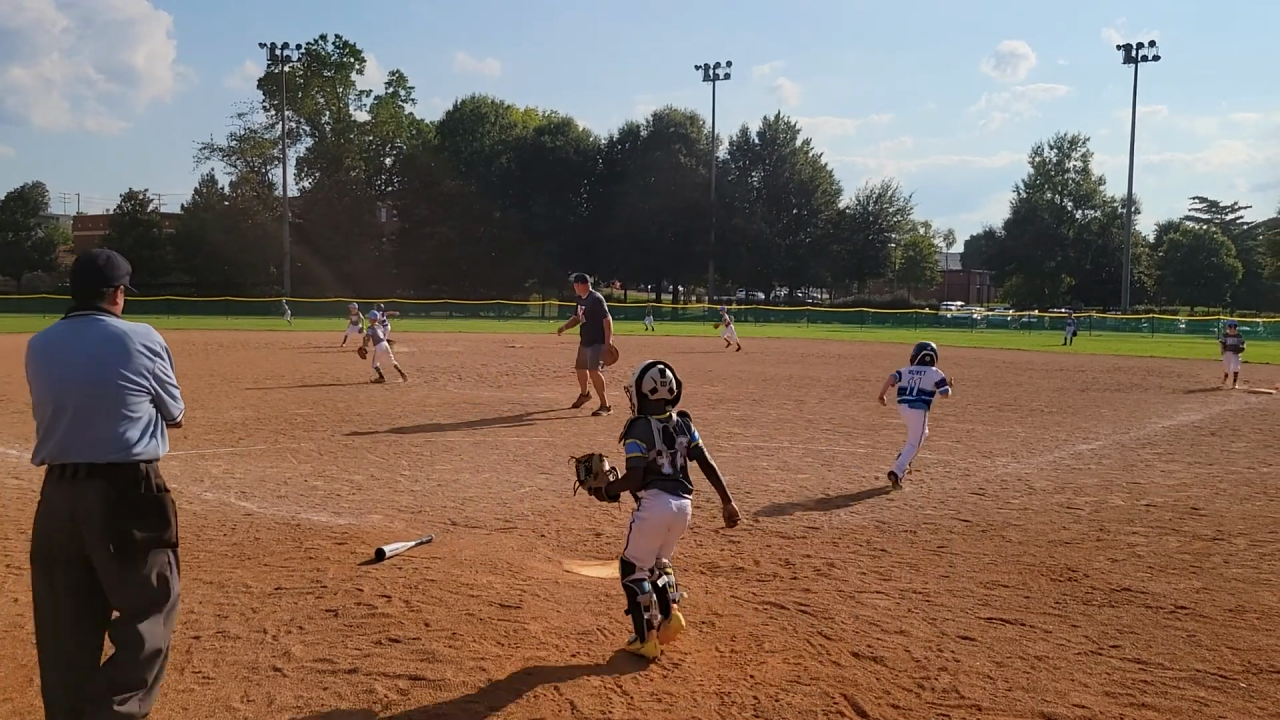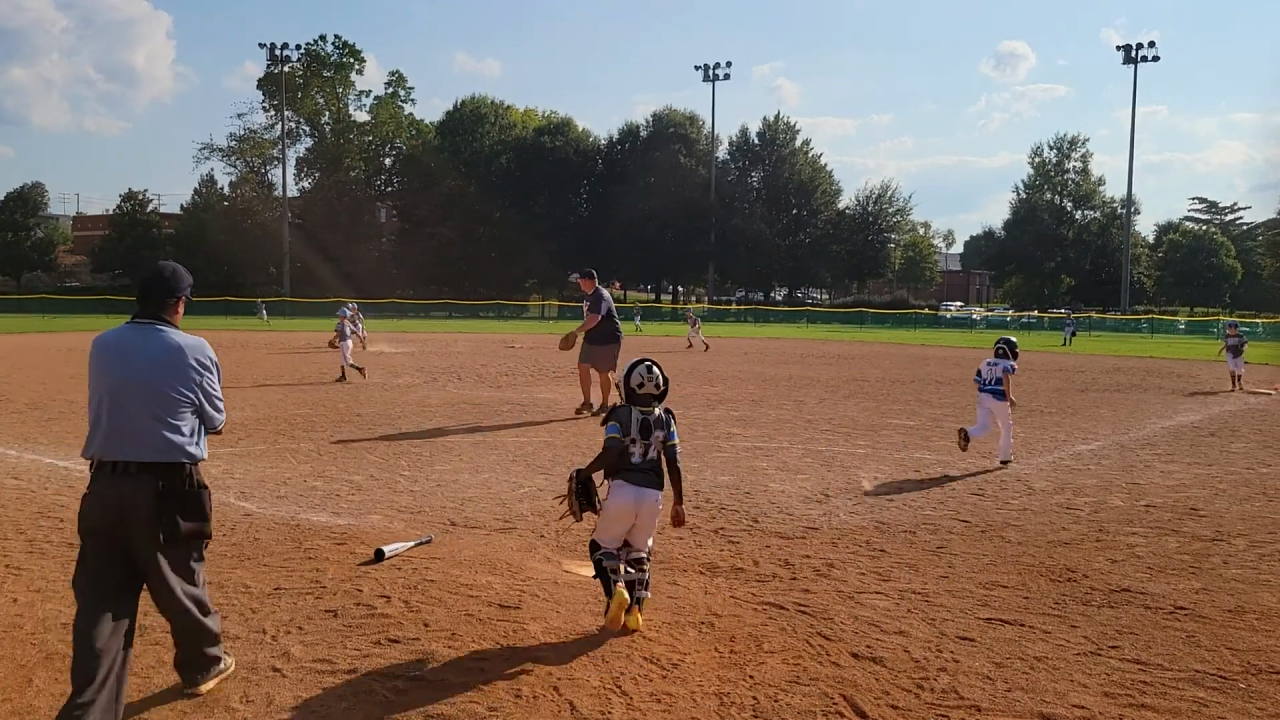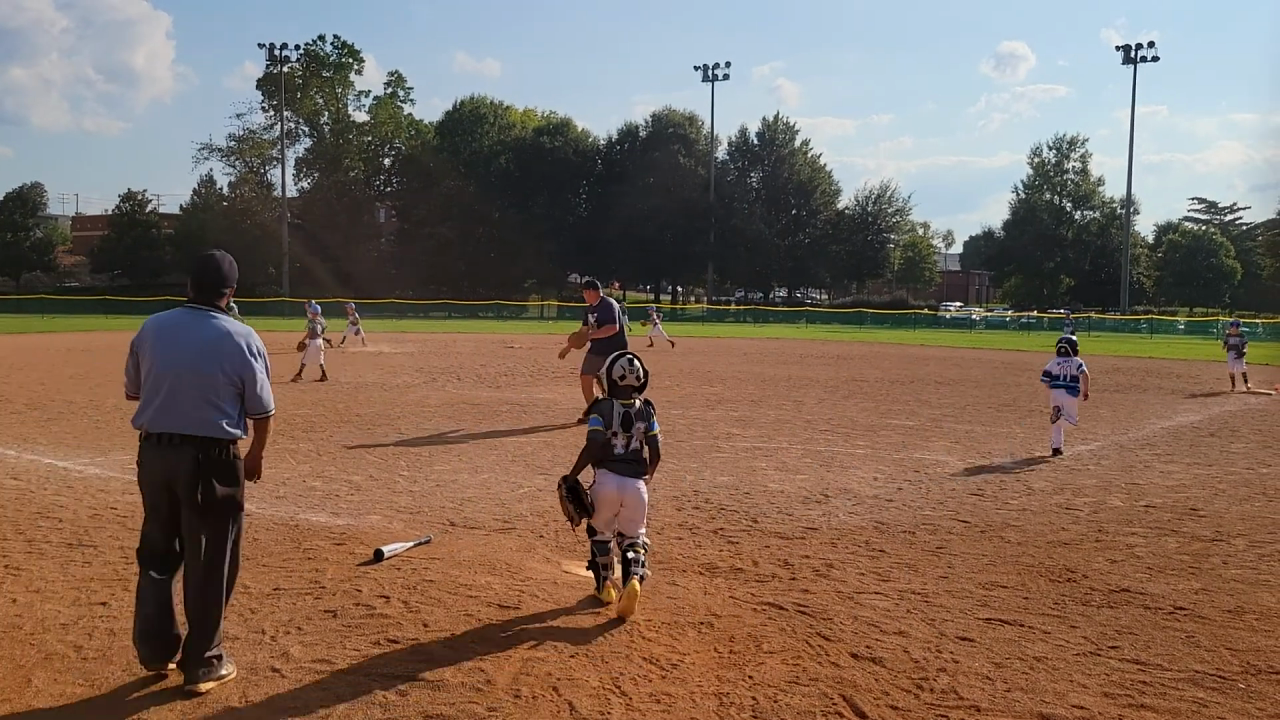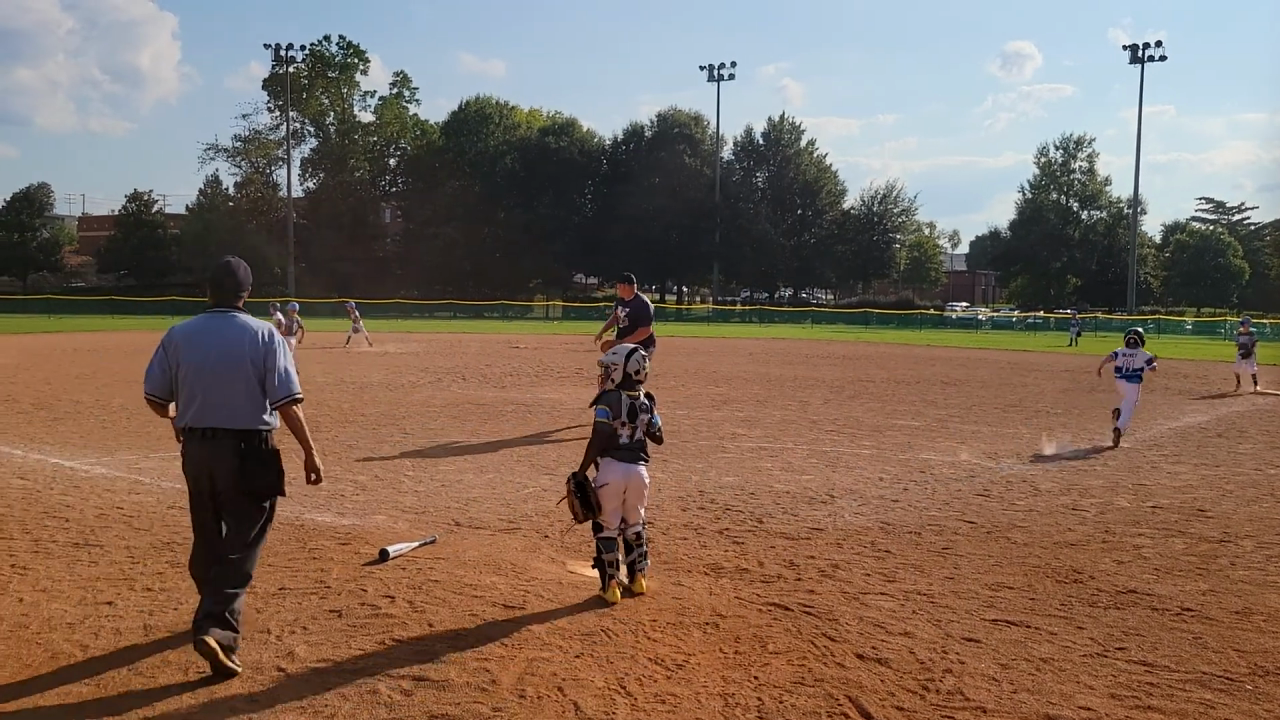
dt=0.3s
person 1, frame 1
left shoulder: (39, 347)
right shoulder: (142, 339)
right elbow: (174, 416)
left hip: (58, 494)
right hip: (127, 492)
left knee: (65, 621)
right knee: (149, 610)
person 1, frame 2
left shoulder: (101, 346)
right shoulder: (193, 351)
right elbow: (216, 422)
left hip: (106, 485)
right hip: (169, 488)
left knee: (102, 602)
right knee: (181, 585)
right ankle: (201, 664)
person 1, frame 3
left shoulder: (152, 328)
right shoulder: (241, 338)
left elbow: (134, 391)
right elbow: (260, 413)
right wrist: (255, 455)
left hip: (155, 454)
right hip: (210, 460)
left knee: (158, 554)
right knee: (209, 563)
left ankle: (156, 644)
right ankle: (201, 662)
person 1, frame 4
left shoulder: (179, 334)
right shoulder: (263, 333)
left elbow: (154, 399)
right elbow: (287, 402)
right wrist: (309, 451)
left hip: (196, 449)
right hip: (247, 449)
left knee: (208, 538)
right knee: (240, 545)
left ankle: (214, 616)
right ankle: (216, 627)
person 2, frame 1
left shoulder: (638, 427)
right shoulder: (683, 423)
left elbow: (635, 475)
right elbow: (706, 463)
left wrist: (611, 489)
right wrist: (727, 501)
left hip: (654, 504)
right hip: (683, 503)
left knee: (634, 568)
right knee: (658, 562)
left ankle: (647, 637)
right ankle: (670, 615)
person 2, frame 2
left shoulder: (619, 416)
right shoulder: (666, 419)
left elbow: (610, 456)
right elbow: (673, 463)
left wrist: (585, 473)
right wrist: (678, 503)
left hip: (621, 492)
right hip: (652, 495)
left knee: (602, 546)
right knee: (638, 551)
left ankle: (617, 592)
right ankle: (633, 610)
person 2, frame 3
left shoulder: (601, 409)
right shoulder: (646, 411)
left elbow: (592, 447)
right elbow: (656, 453)
left wrist: (572, 474)
right wrist: (647, 474)
left hip: (606, 481)
right hip: (636, 485)
left knee: (600, 533)
right knee: (633, 540)
left ankle: (604, 586)
right ankle: (631, 583)
person 2, frame 4
left shoulder: (607, 399)
right shoulder: (647, 402)
left elbow: (597, 439)
right elbow: (658, 438)
left wrist: (581, 472)
left hip: (611, 470)
right hip: (639, 470)
left knee: (606, 527)
right knee: (634, 524)
left ankle: (610, 584)
right ankle: (637, 577)
